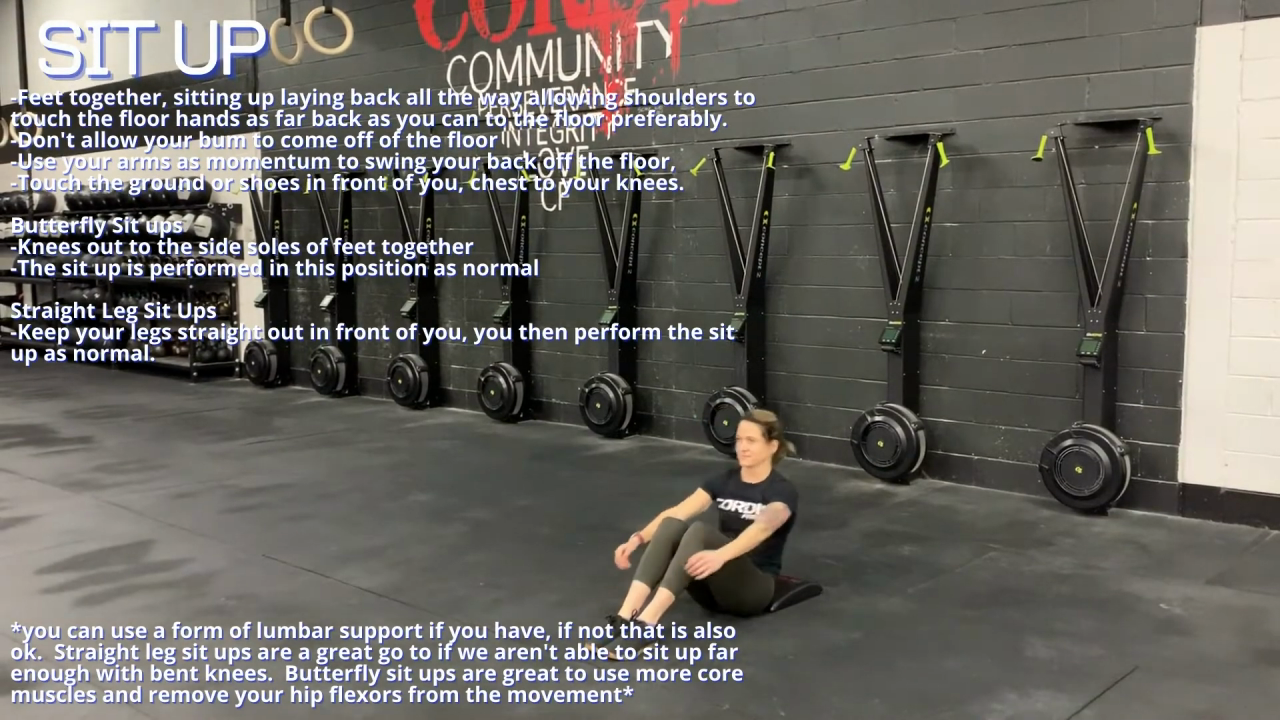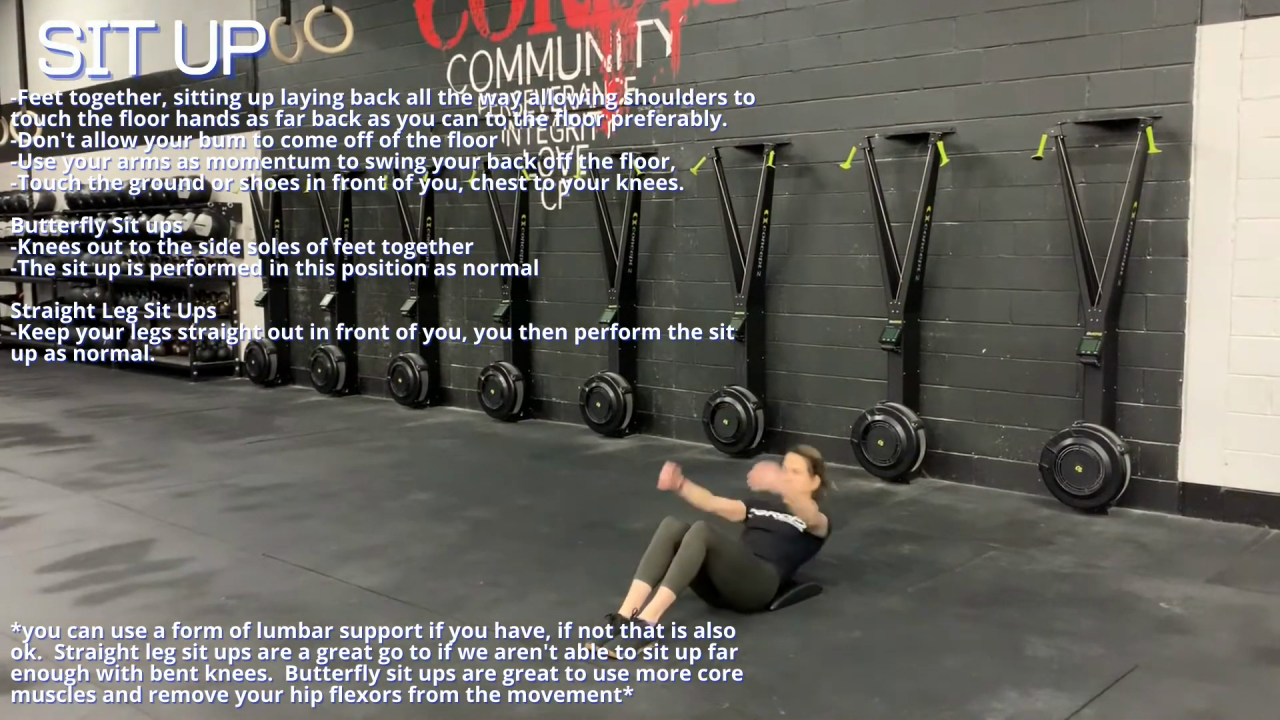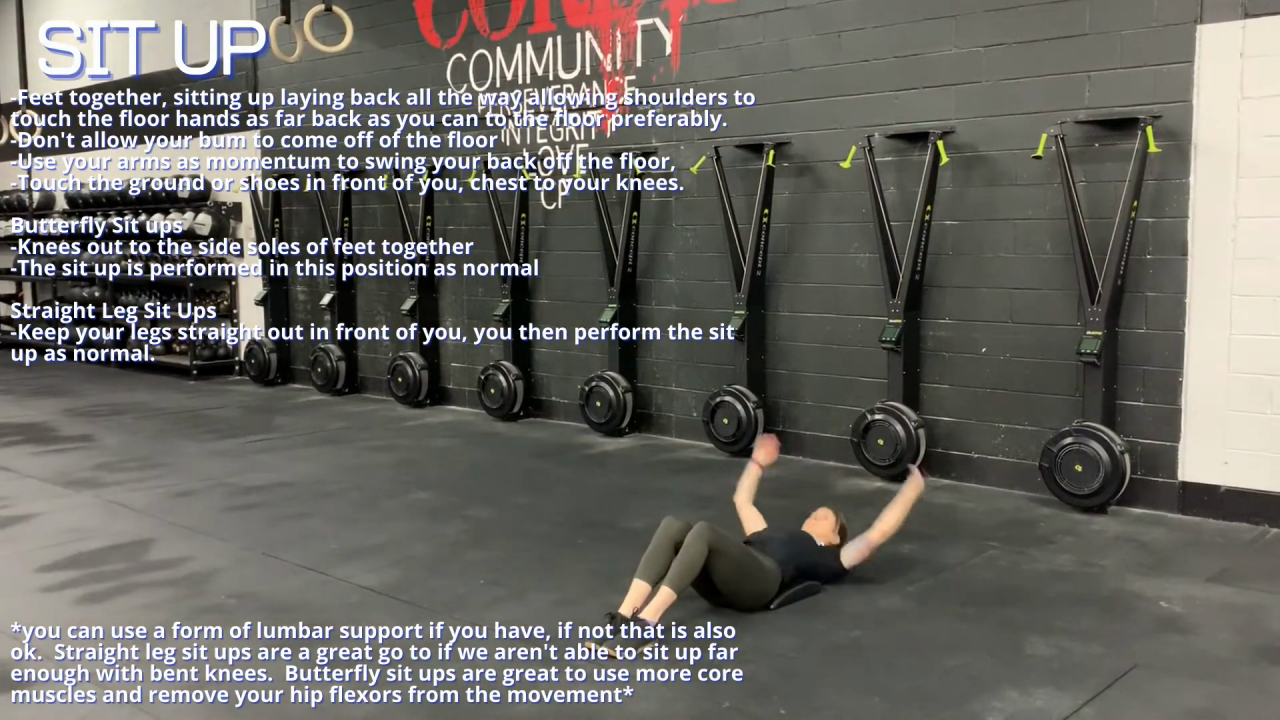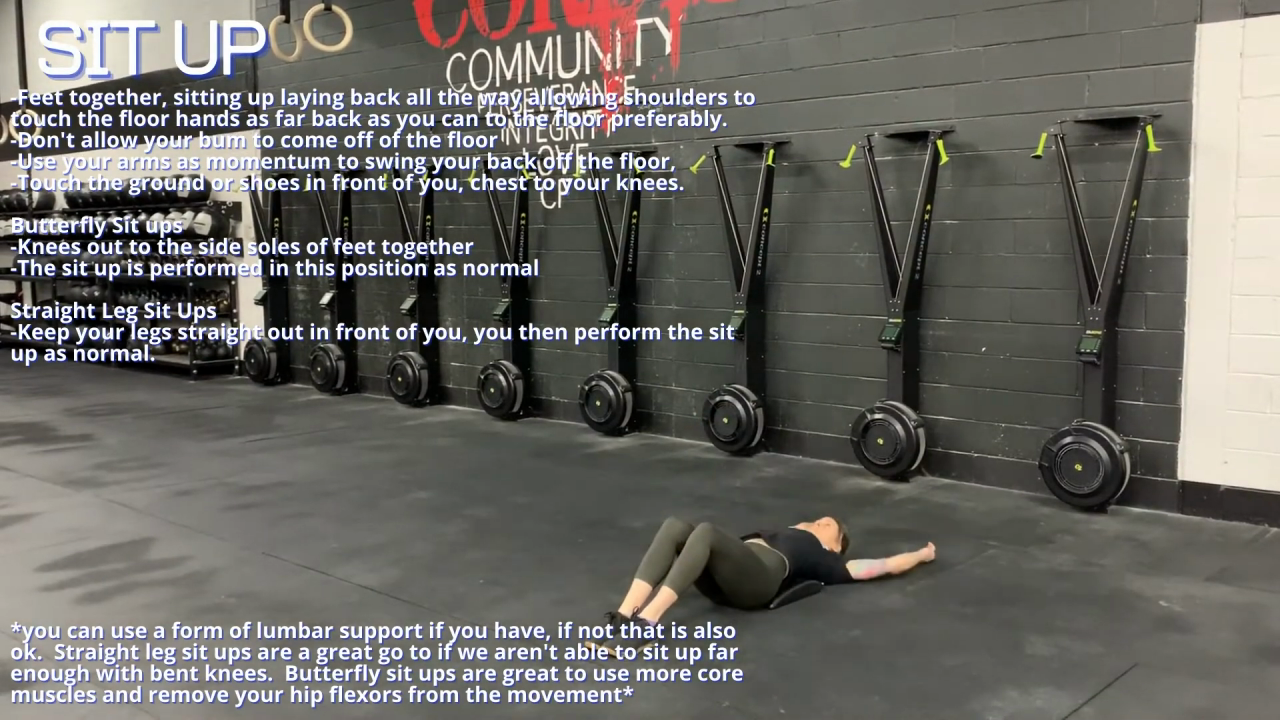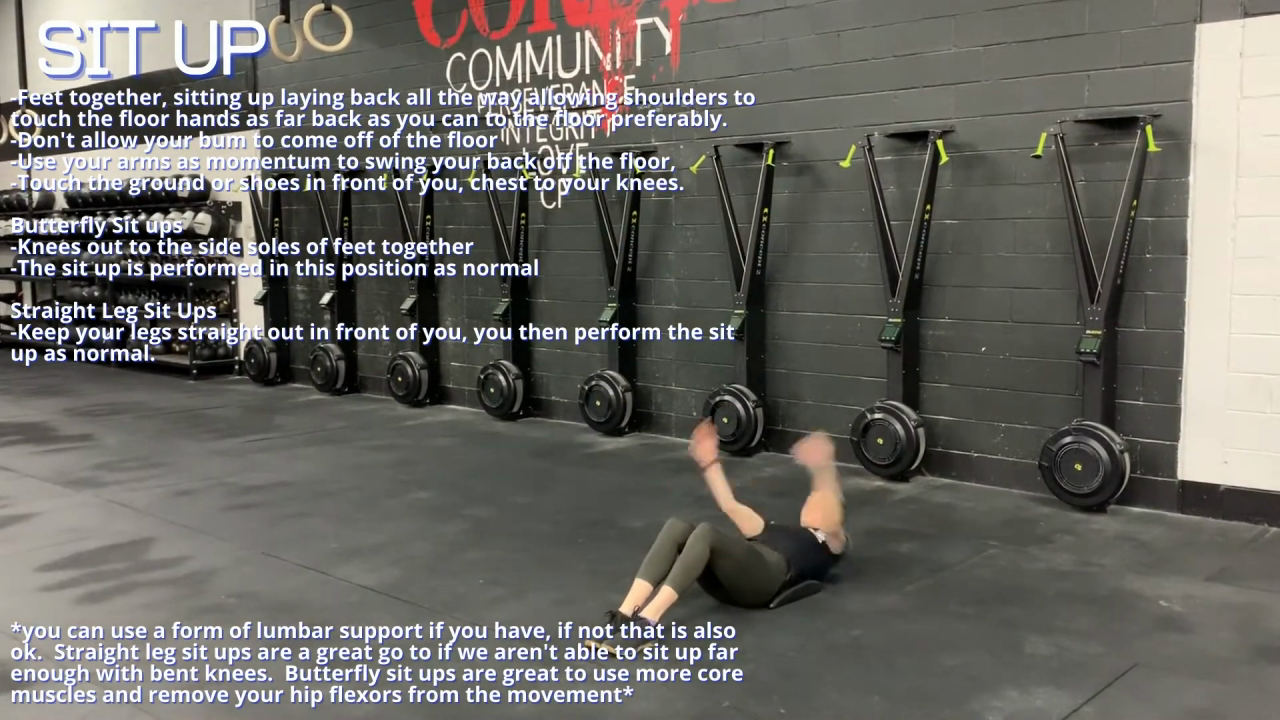
dt=0.3s
person 1, frame 1
left shoulder: (782, 491)
right shoulder: (725, 480)
left elbow: (761, 529)
right elbow: (677, 512)
left wrist: (720, 555)
right wrist: (638, 538)
left hip: (753, 587)
right hip: (711, 587)
left knee: (699, 531)
right knee: (673, 526)
left ankle: (645, 625)
right ankle: (624, 620)
person 1, frame 2
left shoulder: (814, 524)
right shoulder: (761, 505)
left elbow: (806, 511)
right elbow: (713, 504)
left wrist: (779, 484)
right wrist: (679, 484)
left hip: (758, 584)
right hip: (717, 581)
left knee: (702, 531)
right knee: (671, 526)
left ankle: (647, 624)
right ankle: (624, 617)
person 1, frame 3
left shoulder: (828, 559)
right shoulder: (774, 535)
left elbow: (877, 533)
right elbow: (743, 502)
left wrist: (911, 488)
right wrist: (758, 463)
left hip: (758, 581)
right hip: (723, 581)
left knee: (703, 530)
right knee: (673, 525)
left ankle: (646, 625)
right ankle: (623, 618)
person 1, frame 4
left shoulder: (829, 561)
right shoulder: (792, 536)
left elbow: (884, 564)
left wrist: (922, 554)
right wrist: (797, 528)
left hip: (761, 575)
right hip: (724, 578)
left knee: (705, 531)
right knee: (675, 527)
left ankle: (646, 622)
right ankle: (624, 615)
person 1, frame 5
left shoulder: (828, 546)
right shoulder: (773, 530)
left elbow: (831, 517)
right elbow: (730, 505)
left wrist: (821, 467)
right wrist: (710, 462)
left hip: (764, 576)
right hip: (723, 577)
left knee: (707, 531)
right knee: (678, 527)
left ankle: (646, 623)
right ankle: (623, 617)
